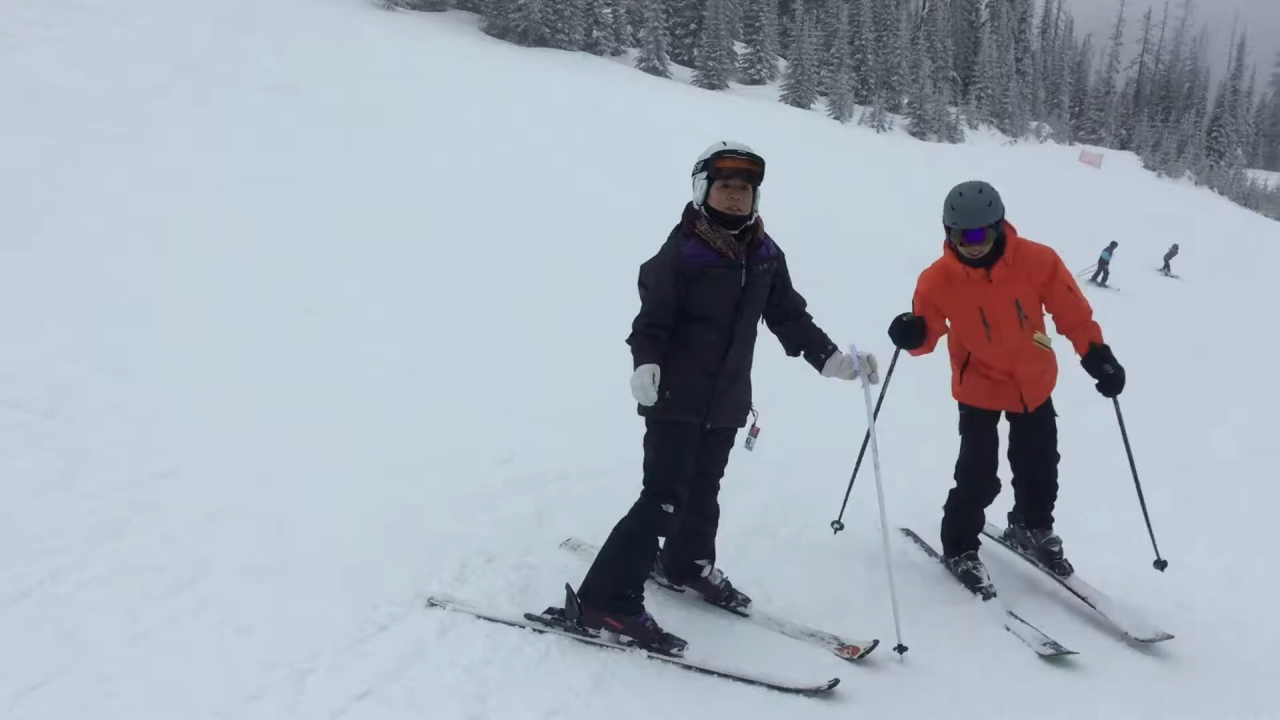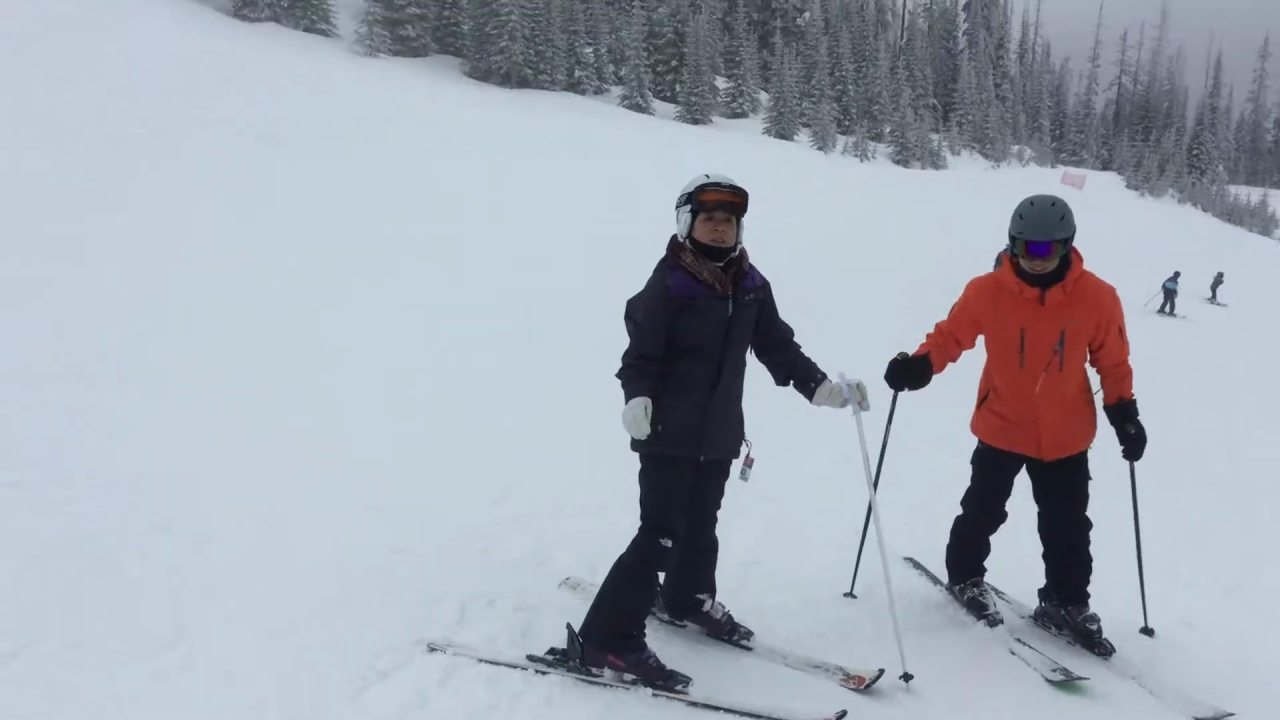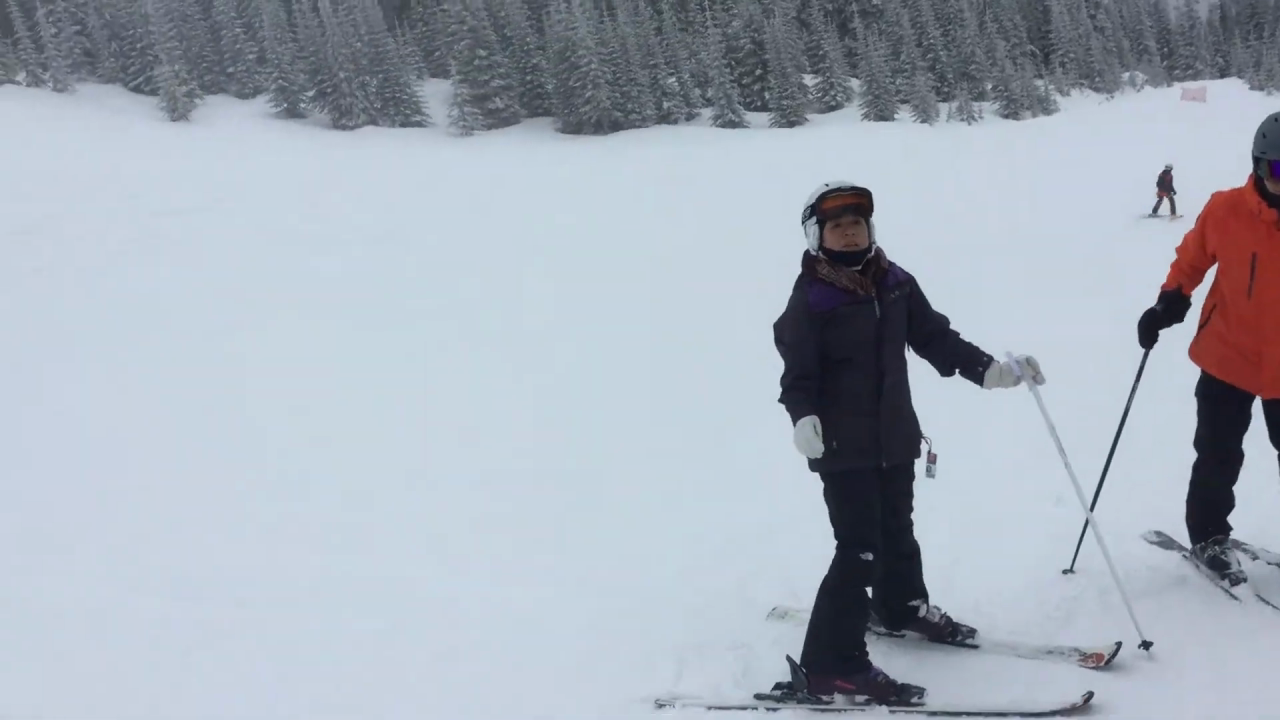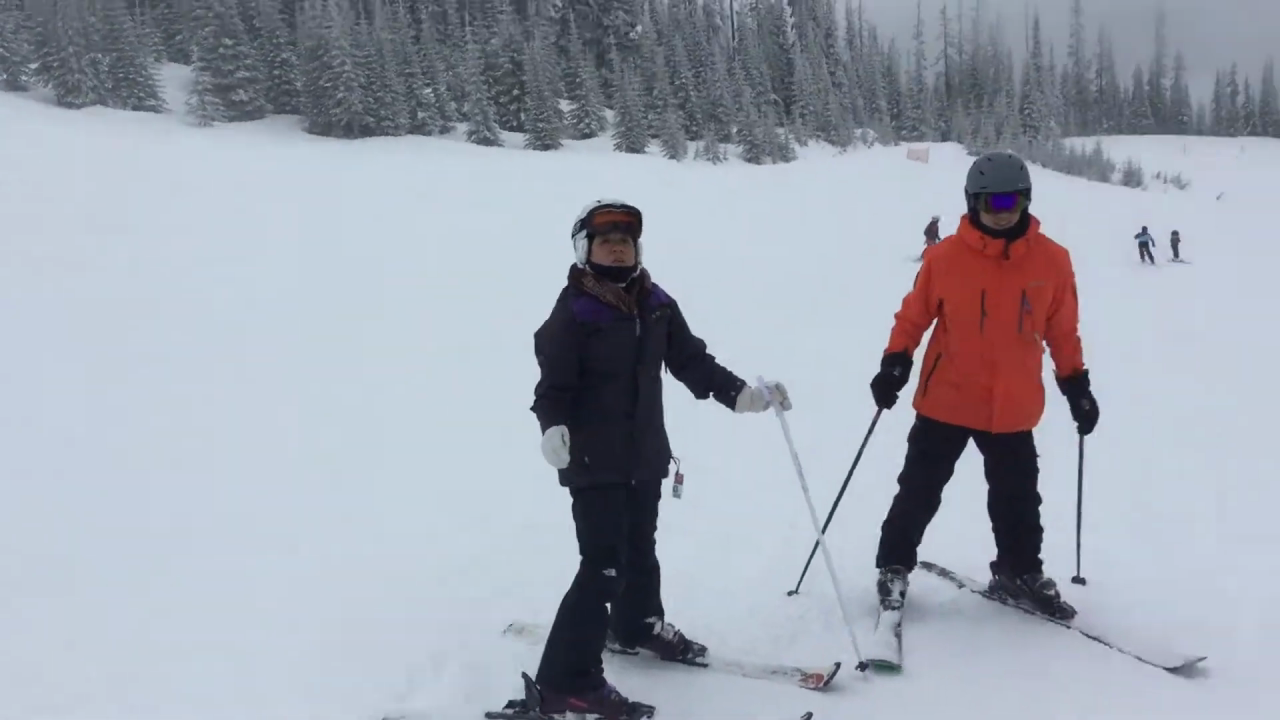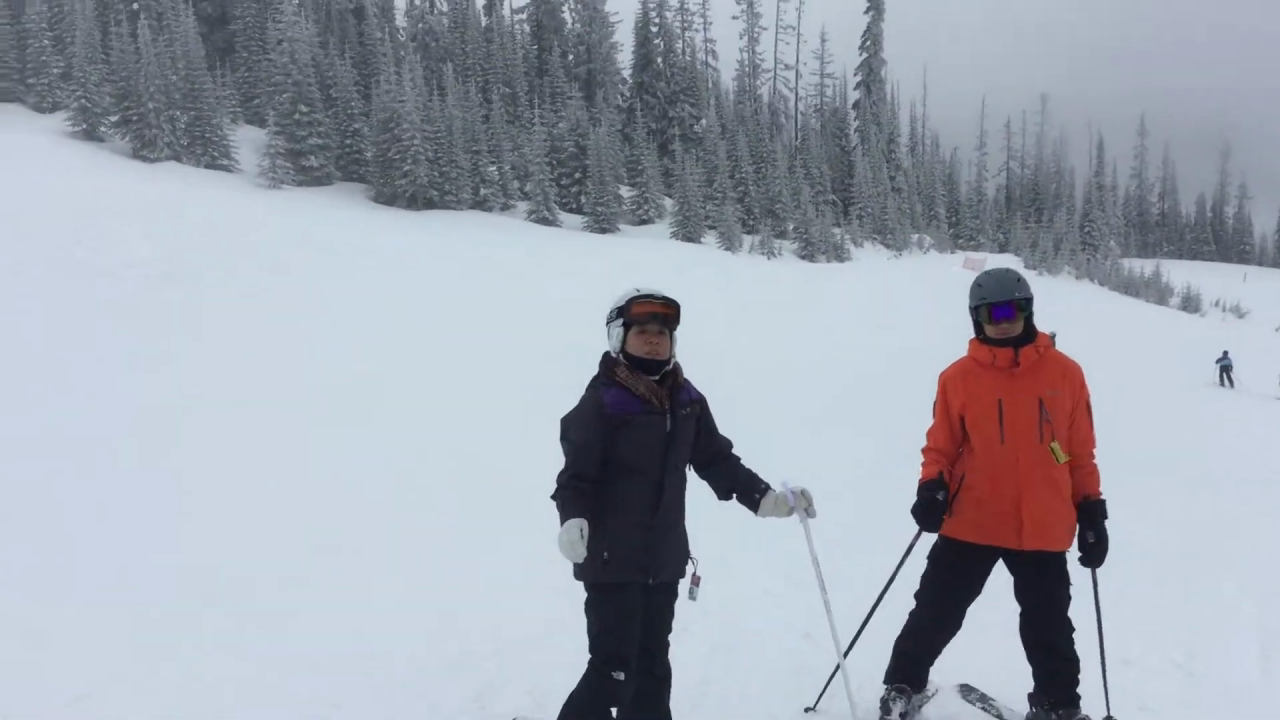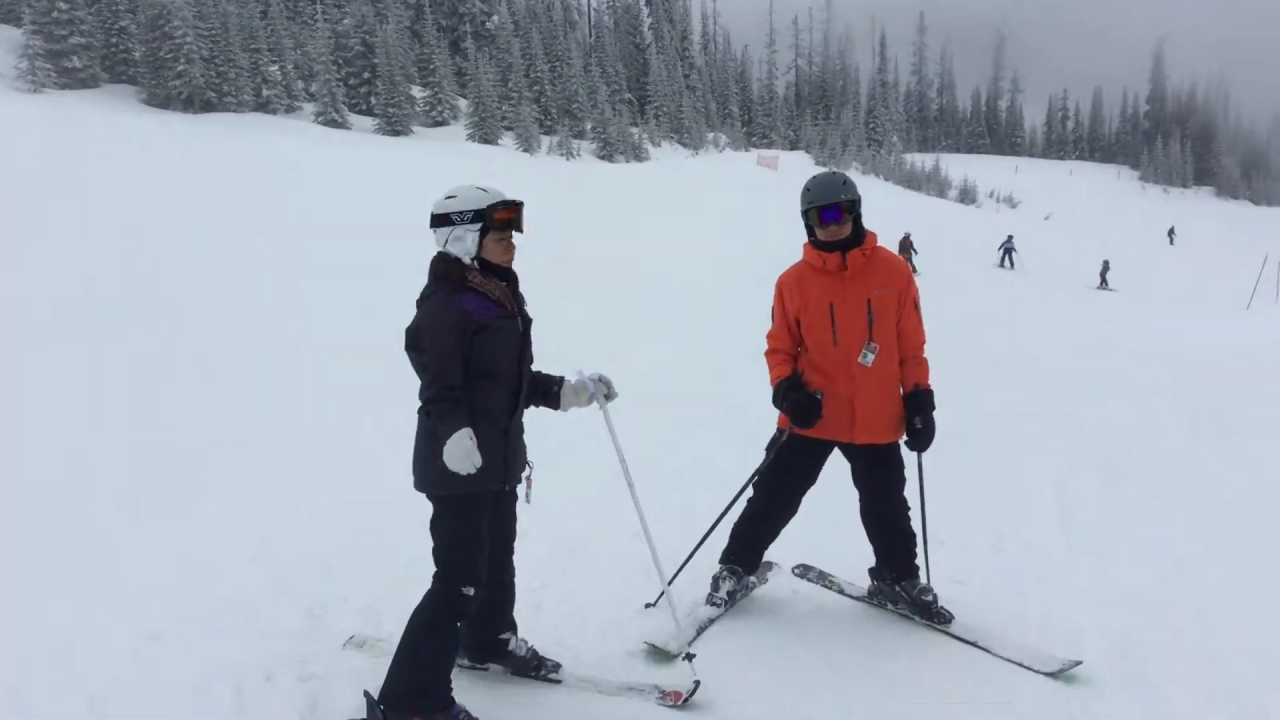
dt=0.5s
person 1, frame 1
left shoulder: (765, 256)
right shoulder: (681, 251)
left elbow: (790, 317)
right elbow: (651, 319)
left wrist: (832, 359)
right wrist: (646, 364)
left hip: (726, 400)
right hip: (675, 397)
left knee: (704, 491)
right knee: (663, 499)
left ankle: (689, 564)
right ankle: (607, 601)
person 1, frame 2
left shoulder: (751, 286)
right shoulder: (668, 284)
left elbow: (777, 346)
right elbow: (641, 353)
left wrist: (821, 387)
right wrist: (637, 398)
left hip: (718, 432)
right hip: (668, 432)
left knee: (701, 525)
right knee: (661, 535)
left ankle: (690, 596)
right ankle: (609, 638)
person 1, frame 3
left shoulder: (894, 283)
right shoulder: (809, 299)
left elbow: (936, 337)
right elbow: (798, 372)
left wrist: (990, 369)
right wrist: (804, 417)
left hip: (895, 435)
right hip: (843, 443)
left knee: (897, 532)
right knee: (860, 550)
left ankle: (902, 606)
right ankle: (832, 663)
person 1, frame 4
left shoulder: (655, 304)
right shoulder: (573, 313)
left elbow: (691, 360)
right elbow: (554, 384)
left wrist: (741, 393)
right wrist: (554, 427)
left hip: (645, 455)
right hip: (594, 460)
left knee: (640, 549)
right knee: (602, 566)
left ankle: (639, 623)
person 1, frame 5
left shoulder: (686, 400)
right shoulder: (602, 401)
left elbow: (717, 460)
right elbow: (577, 476)
left wrist: (766, 498)
right wrist: (574, 521)
left hip: (664, 556)
right hip: (610, 557)
left knee: (653, 661)
right knee: (612, 669)
person 1, frame 6
left shoulder: (501, 300)
right shoulder: (443, 308)
right elbow: (440, 389)
left wrist: (566, 392)
right wrist: (454, 433)
left hip: (500, 459)
right hip: (457, 467)
left knee: (496, 560)
right knee: (460, 579)
left ankle: (492, 639)
person 2, frame 1
left shoulder: (1038, 261)
right shoulder: (936, 280)
left elbow: (1072, 312)
right elbow: (924, 334)
left wrist: (1098, 356)
right wrist: (910, 333)
left hip: (1033, 382)
right hip: (978, 385)
left knee: (1039, 463)
right knee: (977, 473)
left ankle: (1033, 528)
right ankle: (960, 548)
person 2, frame 2
left shoulder: (1097, 297)
right shoulder: (986, 291)
left elbow: (1113, 360)
right elbow: (950, 335)
left wrist: (1123, 411)
right wrist: (917, 365)
left hip: (1066, 434)
right hip: (1001, 426)
left knee: (1068, 526)
right knee: (982, 510)
left ankle: (1066, 602)
right ankle: (965, 575)
person 2, frame 3
right shoulder: (1226, 210)
right elbow: (1193, 257)
right wrist: (1171, 301)
right hip: (1227, 359)
right knee: (1218, 457)
right ankle: (1208, 535)
person 2, frame 4
left shoulder: (1051, 260)
right shoulder: (945, 257)
left elbow: (1061, 328)
right elbow: (914, 314)
left wrist: (1076, 382)
right wrist: (895, 362)
left hip: (1013, 408)
right hip: (946, 402)
left knee: (1018, 496)
right knee: (919, 490)
left ankle: (1019, 570)
right ankle: (894, 566)
person 2, frame 5
left shoulder: (1064, 373)
right shoulder: (958, 378)
left elbow: (1081, 451)
right elbow: (941, 447)
left wrist: (1090, 512)
right wrist: (932, 490)
left hip: (1043, 529)
right hip: (972, 523)
left knee: (1049, 627)
right knee: (937, 611)
person 2, frame 6
left shoulder: (892, 271)
right shoulder: (794, 281)
left elbow: (910, 344)
right elbow: (780, 347)
left wrist: (919, 399)
right wrist: (786, 391)
left hip: (876, 419)
right hip: (812, 417)
left knee: (886, 507)
right knee: (773, 499)
left ankle: (897, 578)
right ankle: (736, 567)
